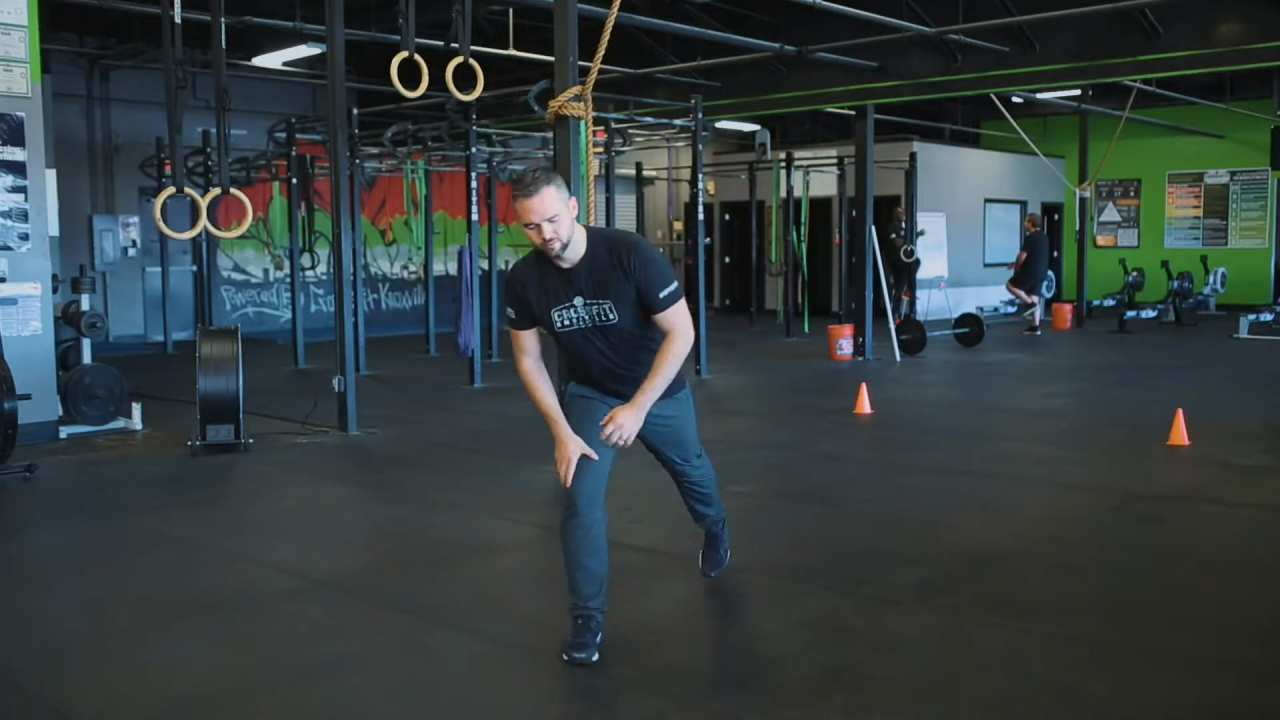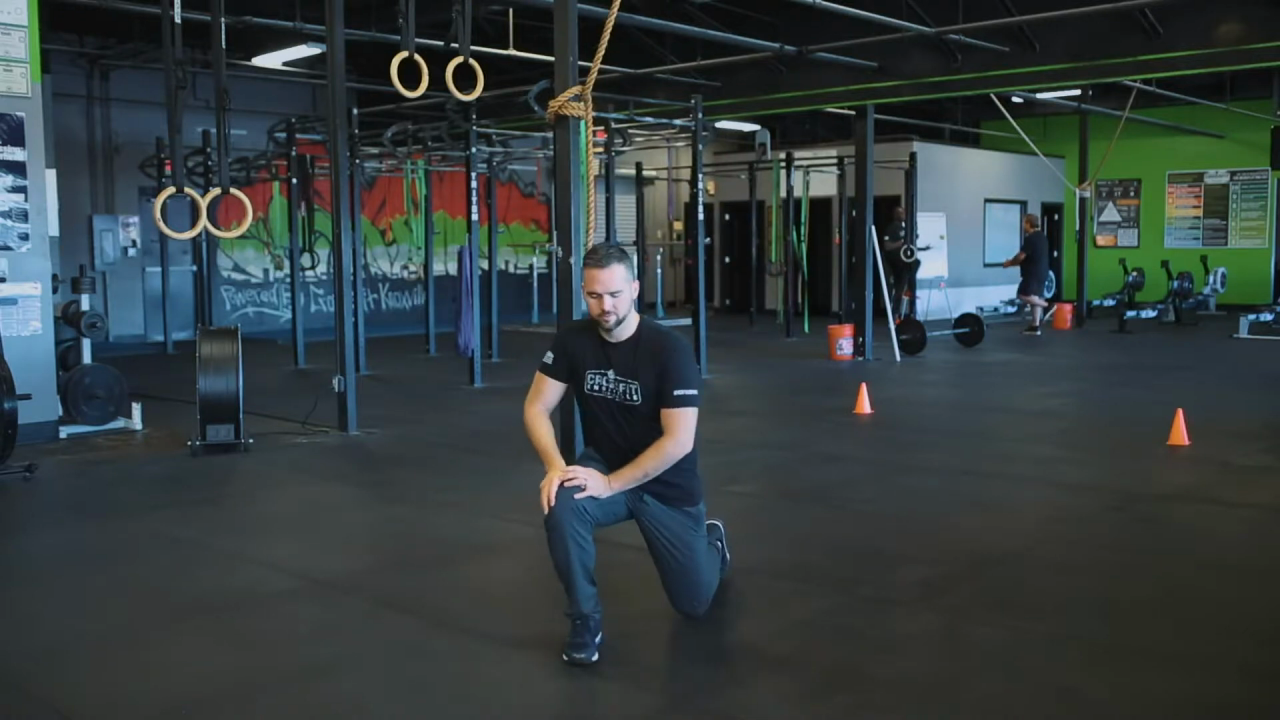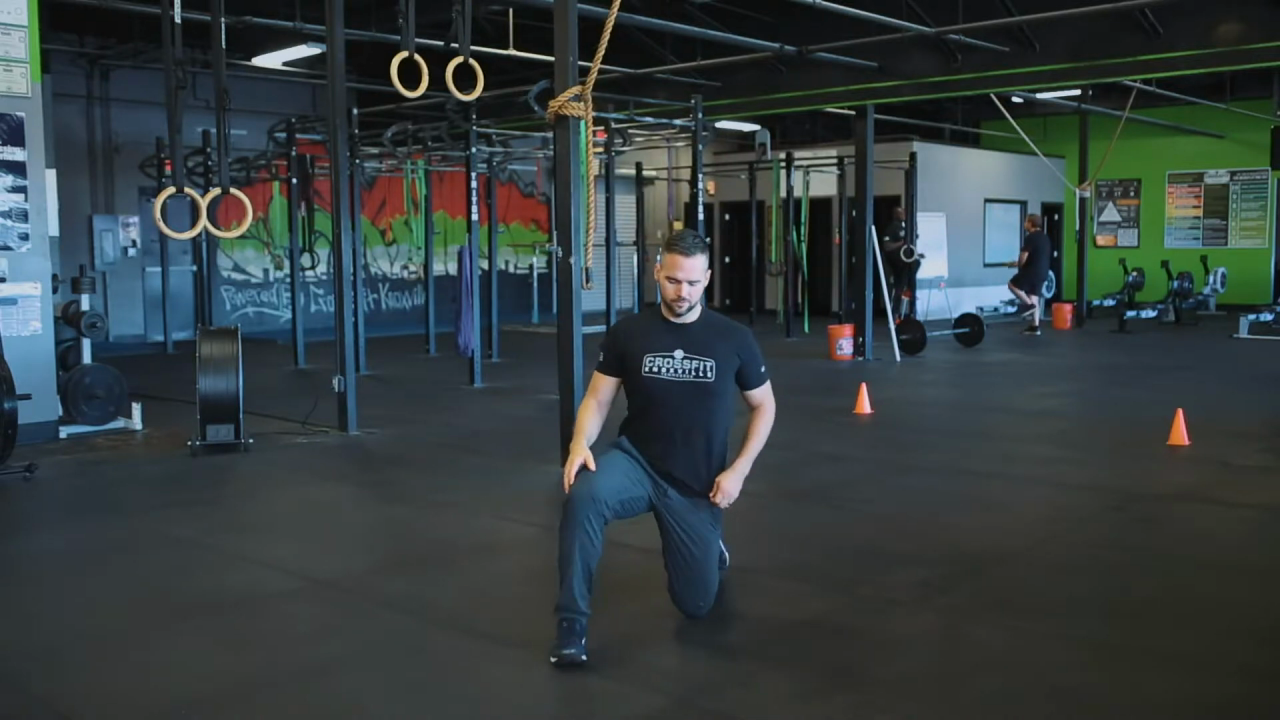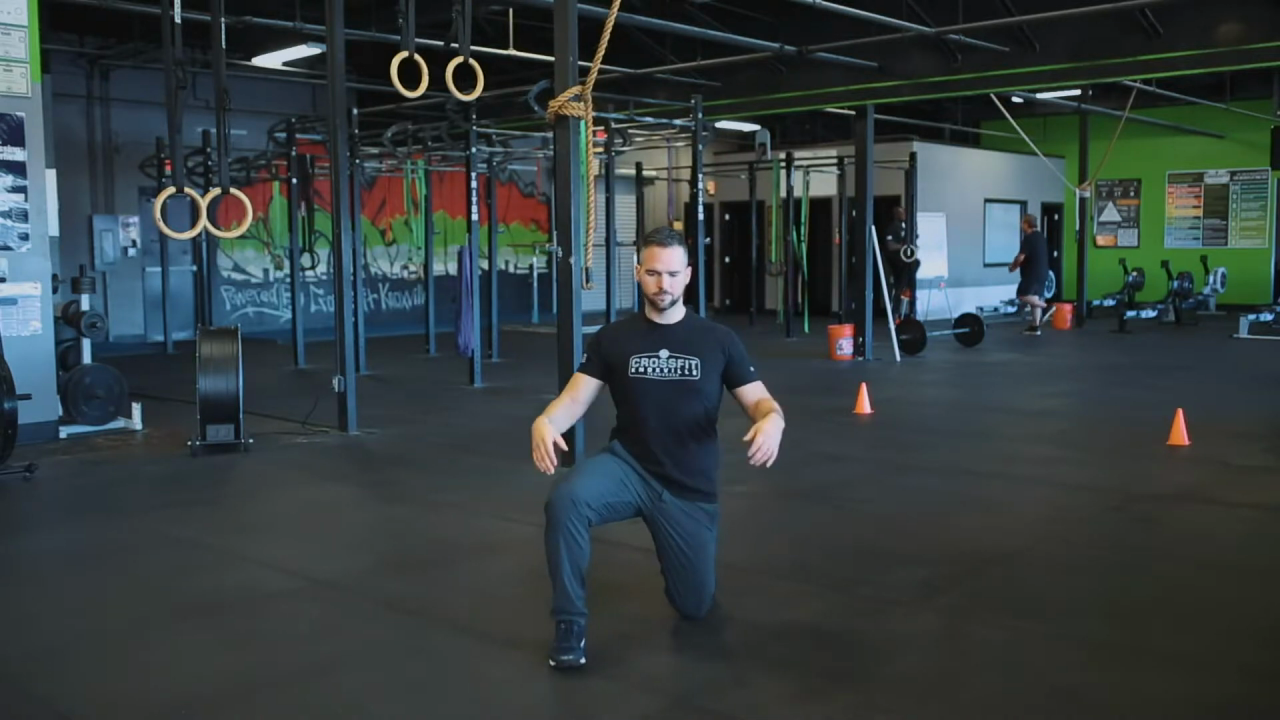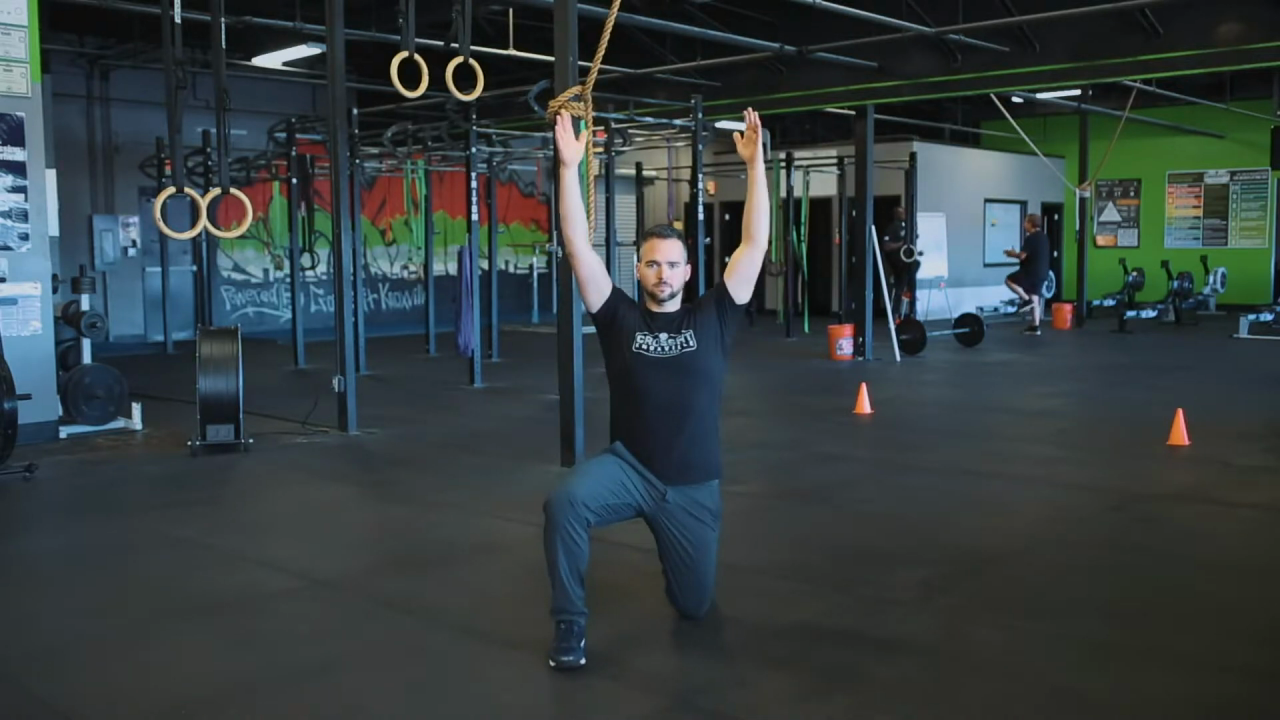
dt=1s
person 1, frame 1
left shoulder: (631, 253)
right shoulder: (523, 280)
left elbow: (682, 331)
right elbow: (528, 360)
left wrist: (639, 407)
right wrist: (562, 431)
left hip: (659, 388)
right hip: (590, 394)
left knee: (690, 468)
right knee: (581, 498)
left ankle: (715, 527)
right ankle: (587, 618)
person 1, frame 2
left shoulder: (670, 349)
right shoulder: (572, 340)
left elbow: (680, 440)
right elbow: (536, 407)
left wrist: (611, 484)
right wrist: (555, 465)
left hip: (667, 484)
right hip: (604, 466)
left knee: (693, 602)
right knee: (560, 506)
left ankle: (711, 540)
right ankle: (585, 619)
person 1, frame 3
left shoulder: (734, 339)
right shoulder: (628, 333)
left elbow: (763, 406)
right elbow: (597, 399)
left wrist: (738, 469)
right wrist: (580, 446)
left hip: (697, 482)
right hip: (636, 461)
left knee: (696, 604)
right knee: (584, 495)
left ankle: (707, 547)
right ankle: (571, 621)
person 1, frame 4
left shoulder: (718, 340)
right shoulder: (613, 339)
left elbow: (761, 405)
right elbow: (572, 400)
left wrist: (772, 423)
right wrist: (545, 423)
left hip: (690, 486)
right hip: (627, 466)
left knee: (695, 606)
right knee: (564, 500)
left ankle: (679, 558)
right ankle: (569, 624)
person 1, frame 5
left shoulder: (712, 318)
right shoulder: (619, 318)
left elbow: (755, 244)
right elbow: (578, 246)
left wrist: (754, 163)
right wrist: (569, 167)
left hip: (693, 485)
right hip: (628, 466)
left knee: (694, 606)
right knee: (563, 502)
left ankle: (675, 553)
right ankle: (569, 624)
